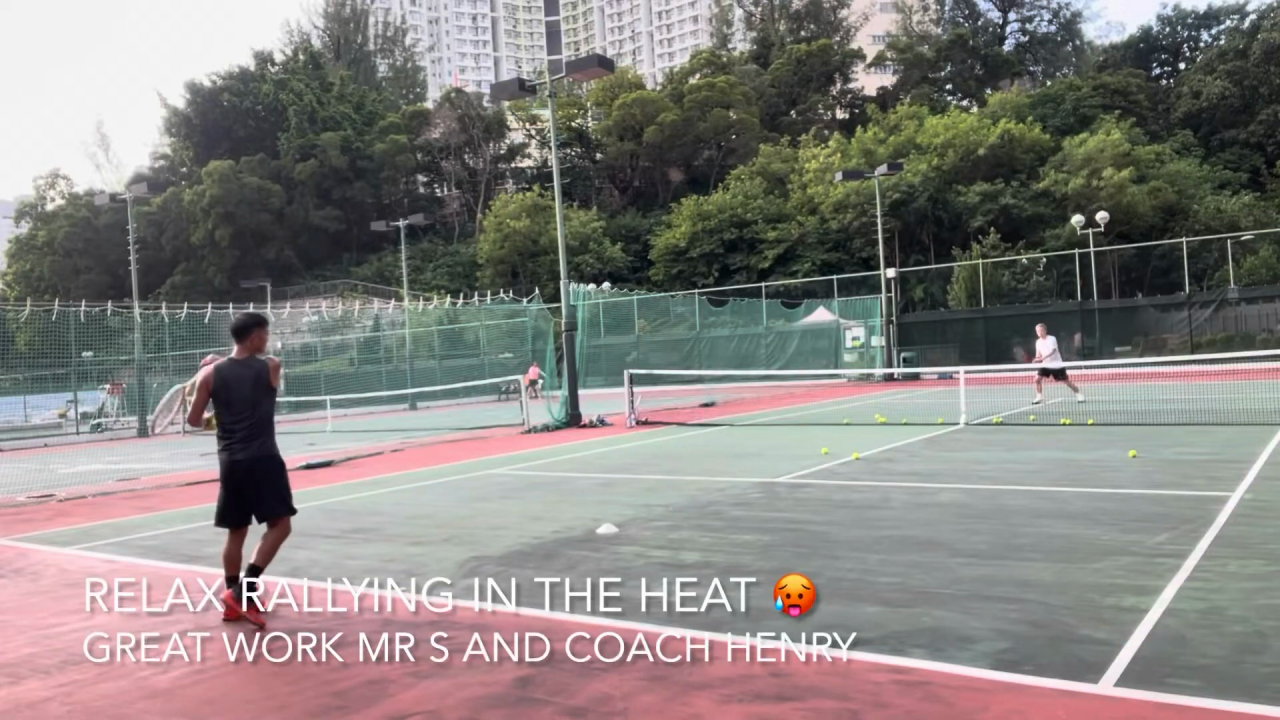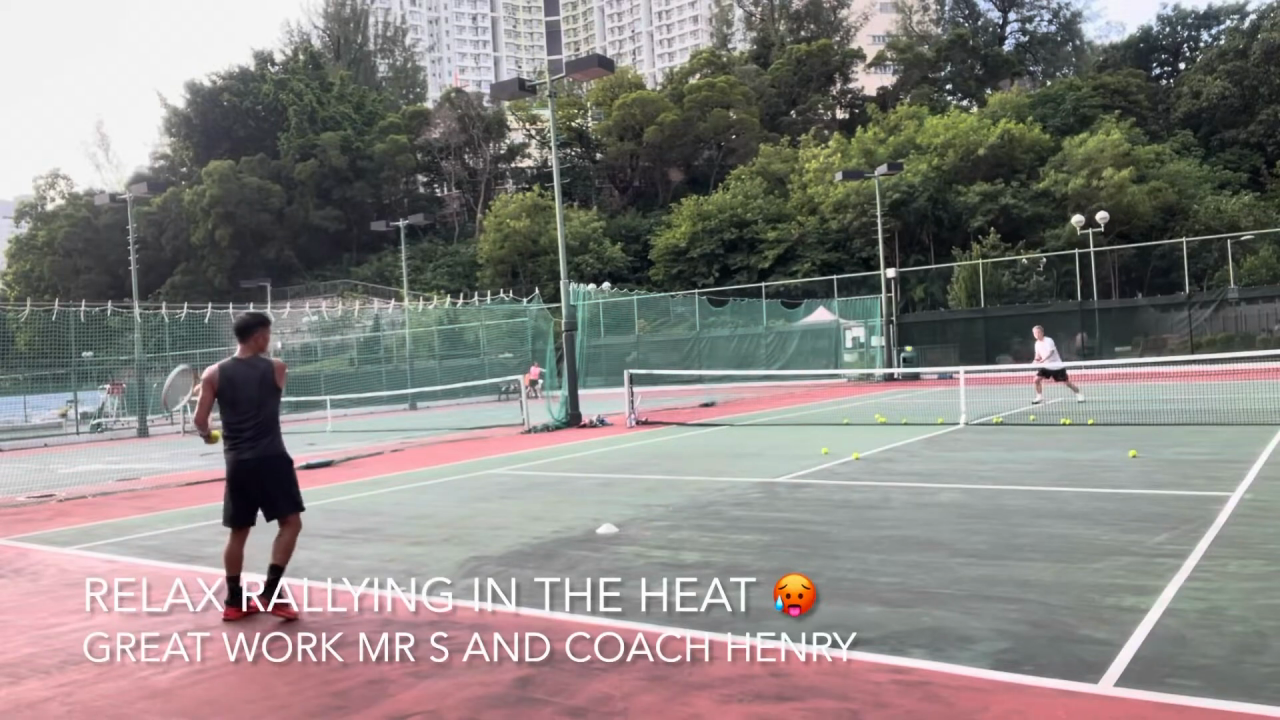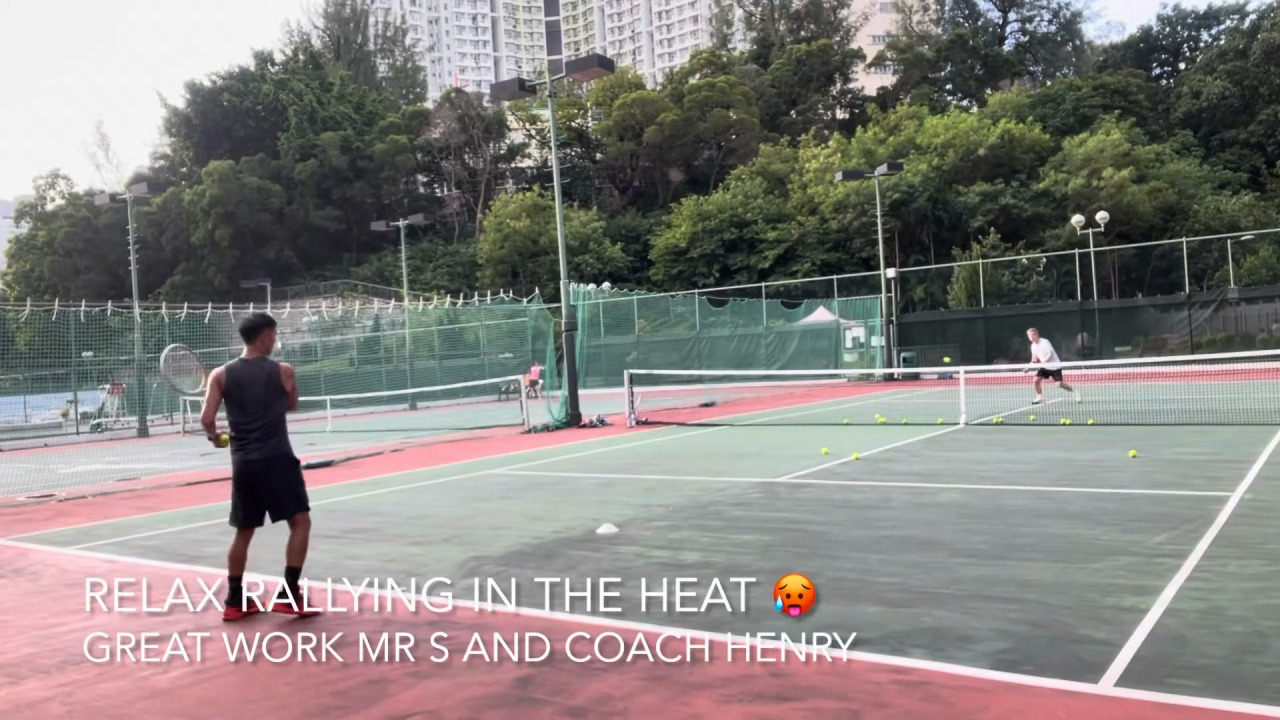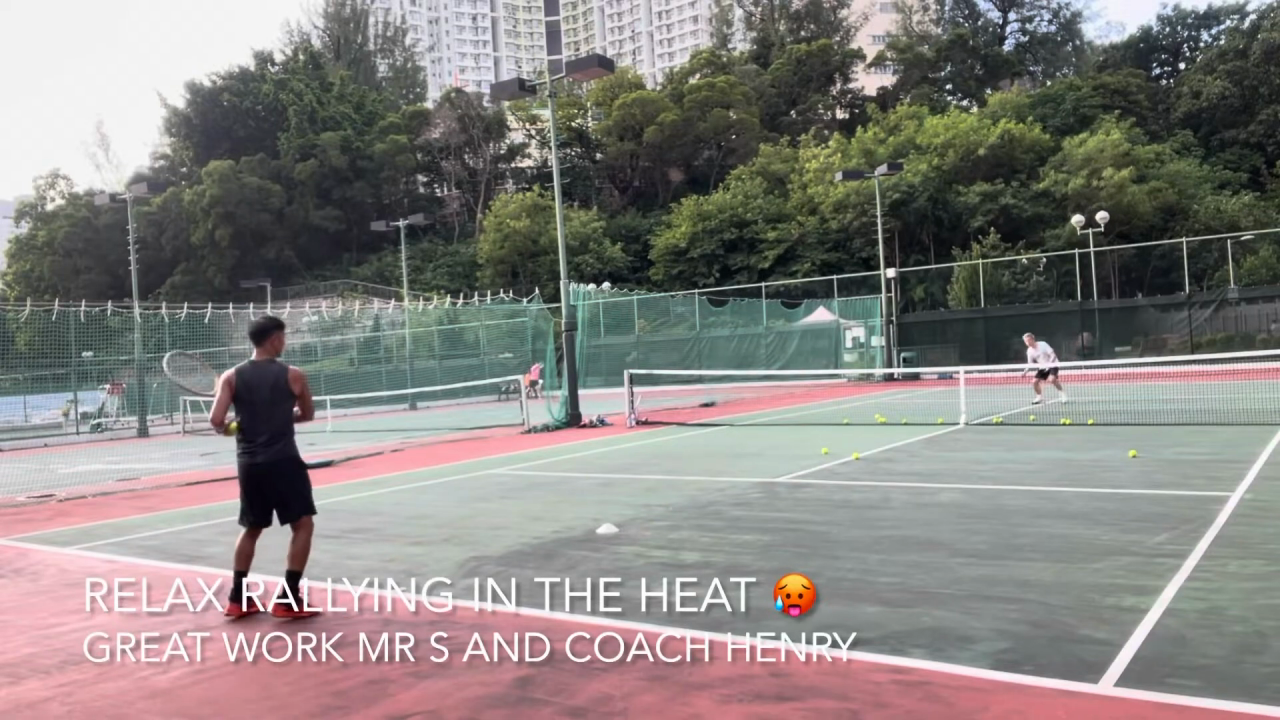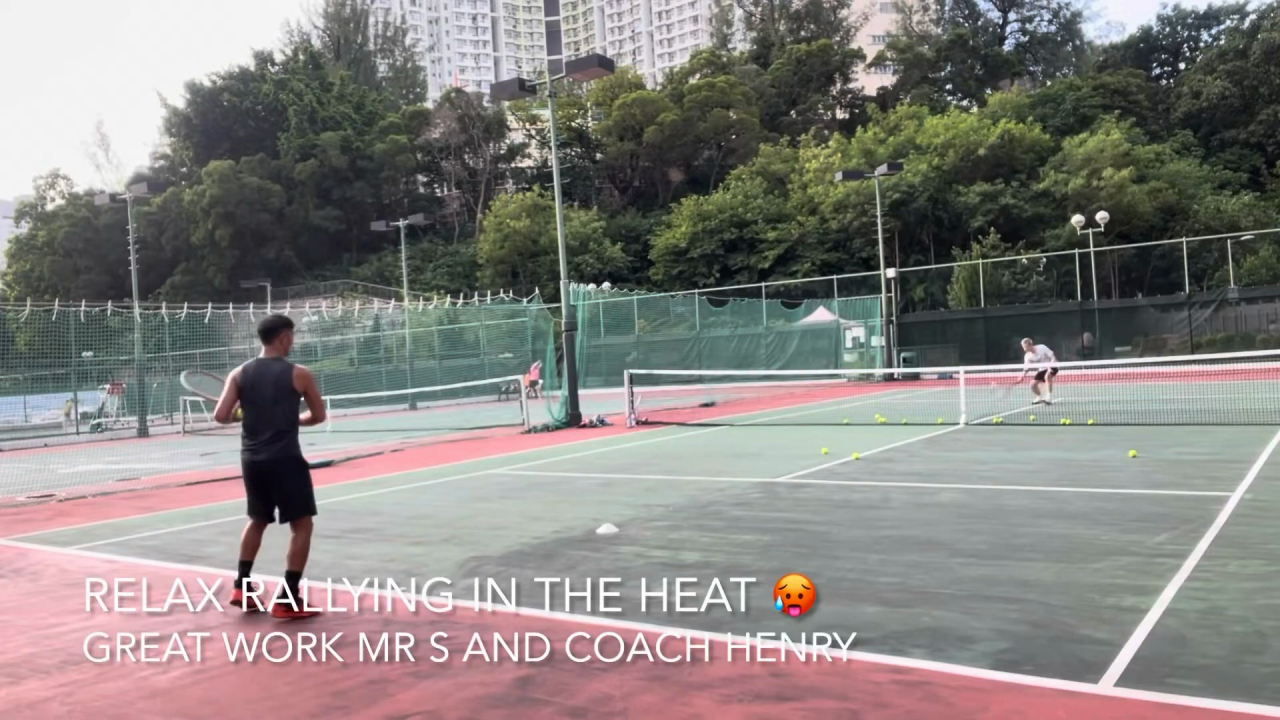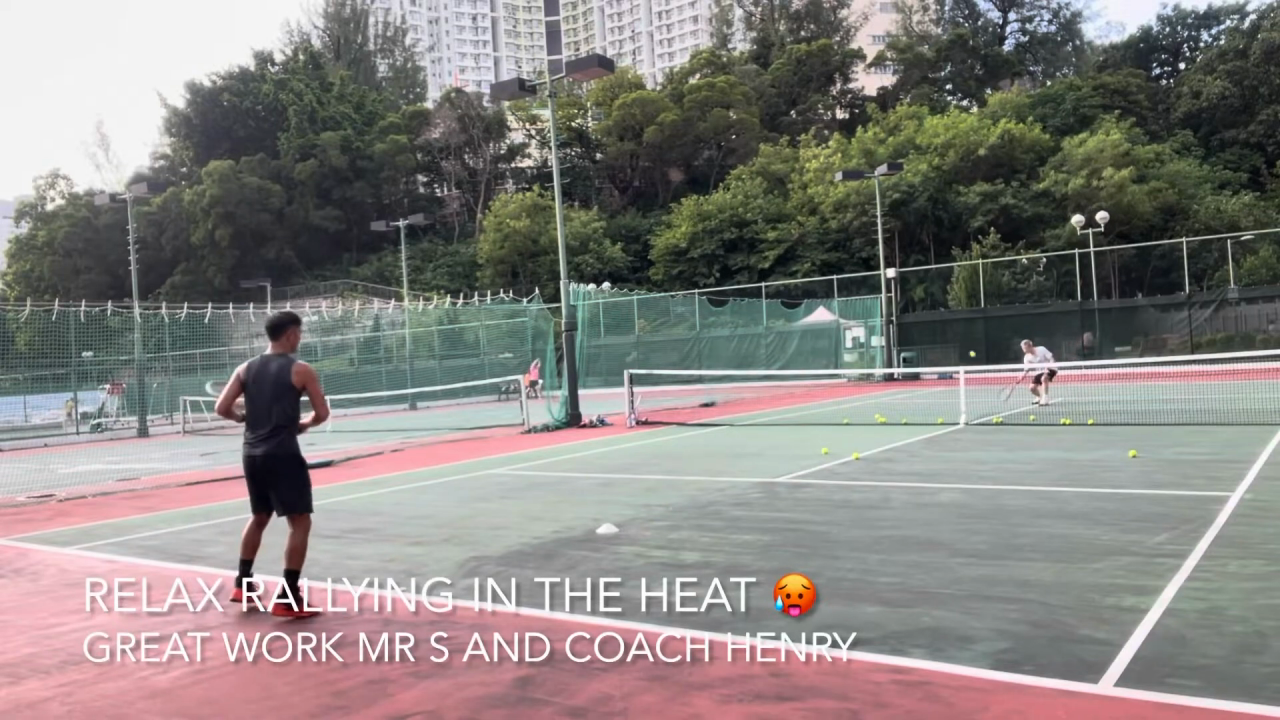
dt=0.1s
person 1, frame 1
left shoulder: (210, 374)
right shoulder: (271, 367)
left elbow: (193, 419)
left hip: (230, 463)
right hip: (263, 460)
left knee: (236, 532)
right knee: (280, 526)
left ankle: (235, 600)
right ankle: (243, 588)
person 1, frame 2
left shoulder: (214, 373)
right shoulder: (276, 369)
left elbow: (200, 420)
left wrist: (207, 434)
left hip: (237, 462)
right hip: (271, 459)
left knee: (238, 532)
right knee: (290, 523)
left ankle: (234, 602)
right ankle: (269, 592)
person 1, frame 3
left shoulder: (221, 375)
right shoulder: (284, 372)
left elbow: (207, 420)
left wrist: (214, 436)
left hip: (243, 463)
right hip: (277, 459)
left knee: (243, 531)
right knee: (300, 523)
left ankle: (235, 602)
right ankle: (289, 596)
person 1, frame 4
left shoulder: (231, 377)
right shoulder: (293, 375)
left elbow: (216, 420)
right elbow: (307, 414)
left wrist: (230, 428)
left hip: (249, 465)
right hip: (284, 462)
left knee: (251, 530)
right knee: (303, 526)
left ankle: (238, 598)
right ankle: (287, 600)
person 1, frame 5
left shoulder: (240, 373)
right shoulder: (299, 374)
left elbow: (221, 415)
right elbow: (319, 415)
left hip: (252, 460)
right hip: (285, 459)
left knee: (257, 520)
right knee: (302, 526)
left ankle: (242, 585)
right ankle: (287, 600)
person 1, frame 6
left shoulder: (246, 369)
right shoulder: (301, 370)
left elbow: (222, 408)
right elbow: (322, 413)
right wrist: (301, 424)
left hip: (252, 455)
right hip: (283, 455)
left knee: (259, 517)
right knee: (300, 523)
left ankle: (242, 584)
right ankle: (287, 599)
